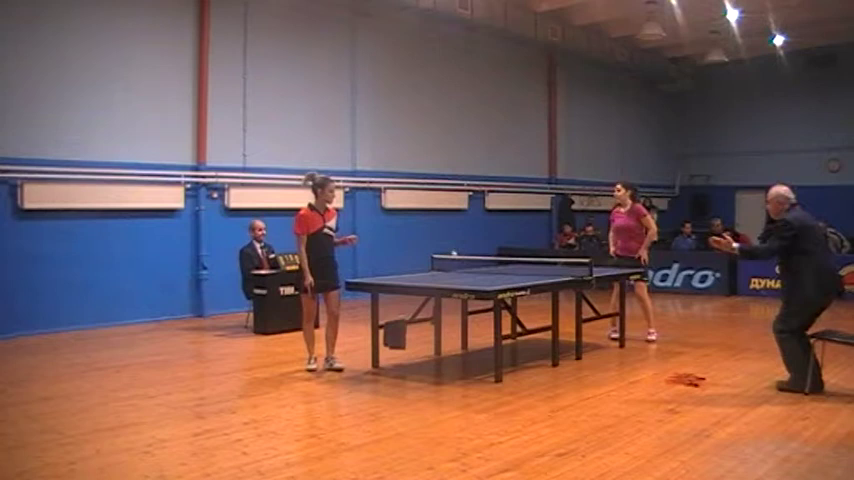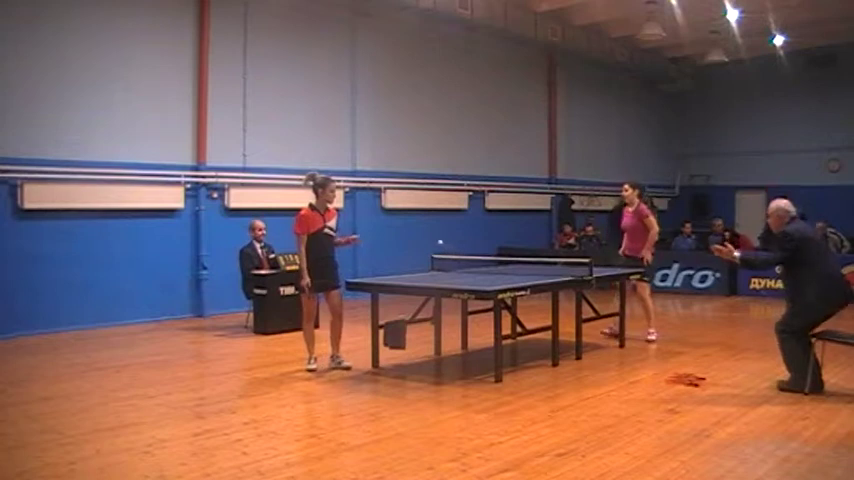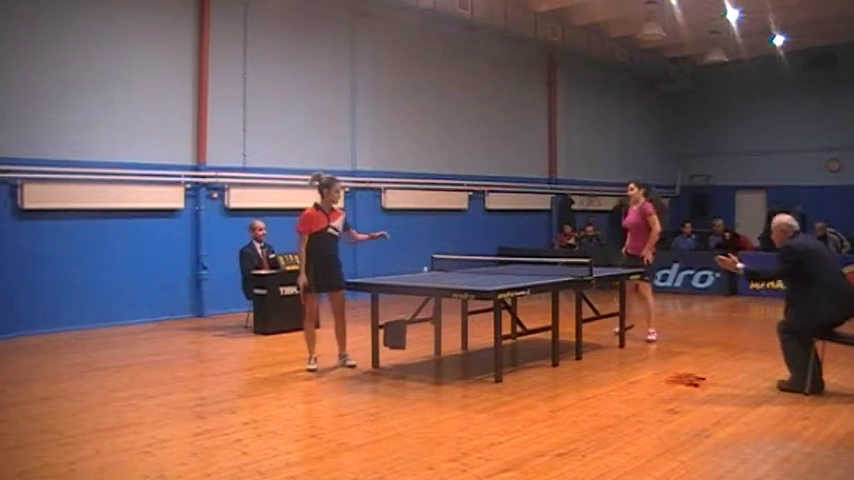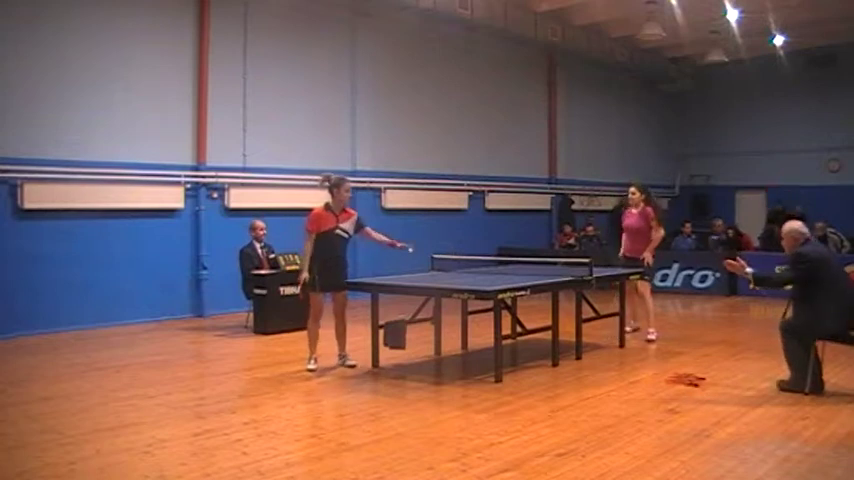
dt=0.2s
person 1, frame 1
left shoulder: (332, 213)
right shoulder: (304, 216)
right elbow: (301, 247)
left wrist: (344, 241)
right wrist: (307, 274)
left hip: (330, 270)
right hip: (311, 272)
left knee: (334, 315)
right knee: (309, 316)
left ankle: (330, 358)
right ankle: (311, 357)
person 1, frame 2
left shoulder: (333, 214)
right shoulder: (304, 216)
right elbow: (301, 248)
left wrist: (347, 240)
right wrist: (304, 275)
left hip: (330, 269)
right hip: (311, 272)
left knee: (337, 313)
right knee: (309, 317)
left ankle: (335, 357)
right ankle: (311, 357)
person 1, frame 3
left shoulder: (339, 214)
right shoulder: (309, 215)
left elbow: (354, 237)
right elbow: (302, 246)
left wrist: (373, 236)
right wrist: (302, 273)
left hip: (334, 269)
right hip: (314, 271)
left knee: (340, 314)
right knee: (311, 316)
left ankle: (343, 354)
right ankle: (312, 357)
person 1, frame 4
left shoulder: (352, 215)
right shoulder: (318, 214)
left elbow: (372, 235)
right elbow: (308, 243)
left wrist: (393, 243)
right wrist: (305, 269)
left hip: (340, 269)
right hip: (319, 270)
left knee: (341, 314)
right knee: (315, 315)
left ankle: (342, 355)
right ankle: (312, 357)
person 2, frame 1
left shoulder: (788, 221)
right shoulder: (799, 217)
left elbow: (769, 251)
left wrist: (733, 247)
left hip: (810, 286)
right hip: (821, 283)
left knee: (783, 328)
right knee: (792, 328)
left ankle: (802, 380)
right ankle: (809, 378)
person 2, frame 2
left shoulder: (788, 234)
right shoulder: (801, 228)
left elbow: (770, 261)
left wrist: (736, 256)
left hip: (819, 295)
right hip: (832, 291)
left knee: (785, 329)
right knee: (795, 329)
left ankle: (802, 380)
right ankle: (810, 378)
person 2, frame 3
left shoulder: (791, 248)
right shoulder: (806, 241)
left elbow: (773, 274)
left wrist: (739, 268)
left hip: (827, 306)
right hip: (839, 303)
left knee: (787, 329)
right knee: (796, 328)
left ankle: (802, 380)
right ankle: (811, 378)
person 2, frame 4
left shoulder: (803, 255)
right shoulder: (815, 250)
left elbow: (782, 280)
left wrist: (747, 272)
left hip: (833, 316)
left knee: (788, 328)
right knee: (797, 328)
left ankle: (802, 380)
right ankle: (810, 378)
person 3, frame 1
left shoulder: (637, 209)
right shoulder: (615, 212)
left elbow: (653, 229)
left wrist: (643, 249)
right wrist: (612, 247)
left hip: (637, 257)
right hip: (620, 257)
left knee: (641, 293)
right knee: (617, 293)
left ankle: (652, 329)
right ankle: (614, 327)
person 3, frame 2
left shoulder: (642, 209)
right shoulder: (626, 210)
left elbow: (655, 230)
left wrist: (647, 250)
left hip: (641, 257)
right hip: (628, 256)
left knee: (643, 293)
left ankle: (652, 330)
right ankle: (615, 327)
person 3, frame 3
left shoulder: (647, 207)
right shoulder: (631, 209)
left elbow: (656, 229)
left wrist: (647, 249)
left hip: (643, 256)
right hip: (630, 254)
left knee: (644, 292)
right knee: (627, 289)
left ankle: (652, 330)
person 3, frame 4
left shoulder: (648, 212)
right shoulder: (627, 213)
left elbow: (660, 233)
left wrist: (649, 251)
right wrist: (622, 248)
left hip: (643, 258)
right hip: (628, 257)
left knee: (644, 292)
right knee: (629, 290)
left ankle: (651, 330)
right ankle: (634, 322)
